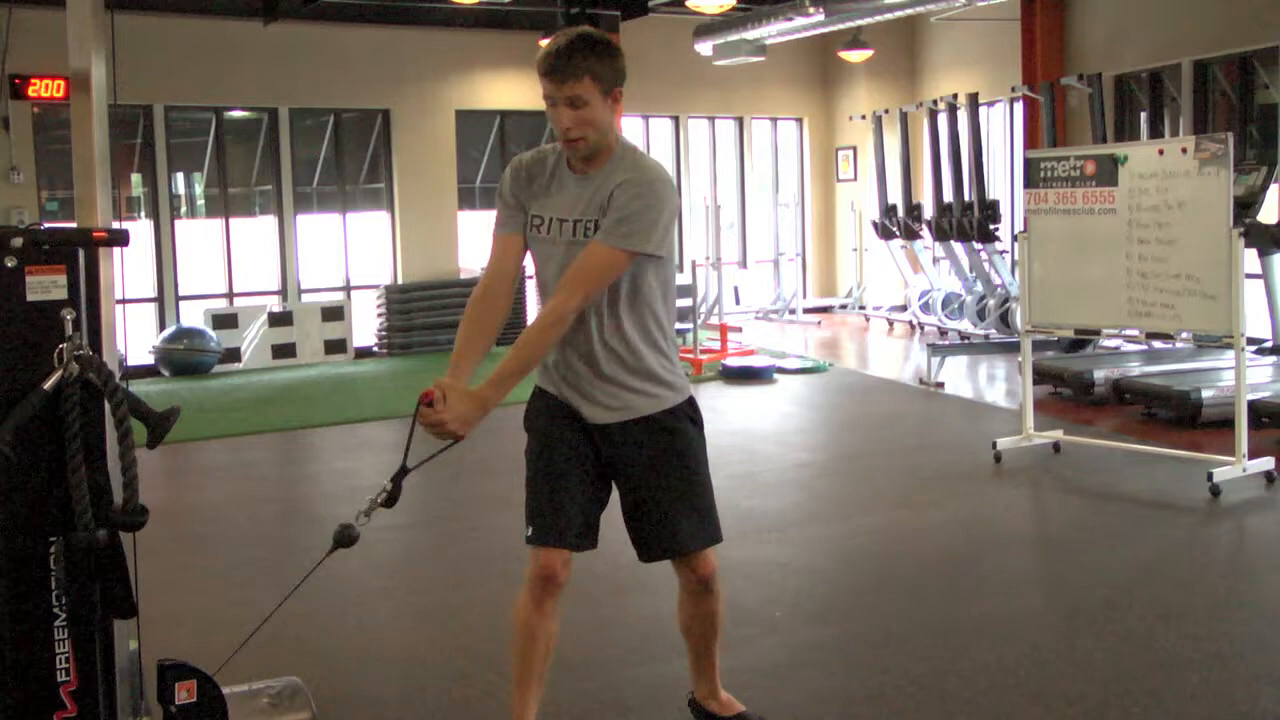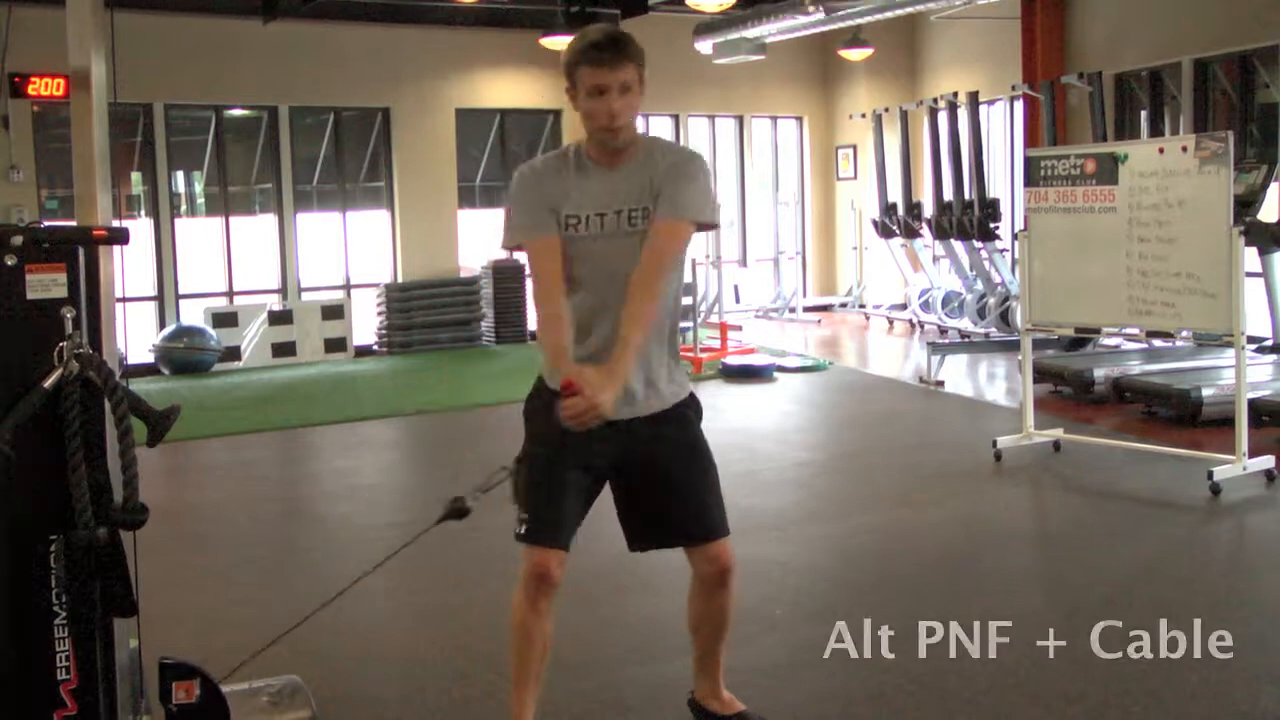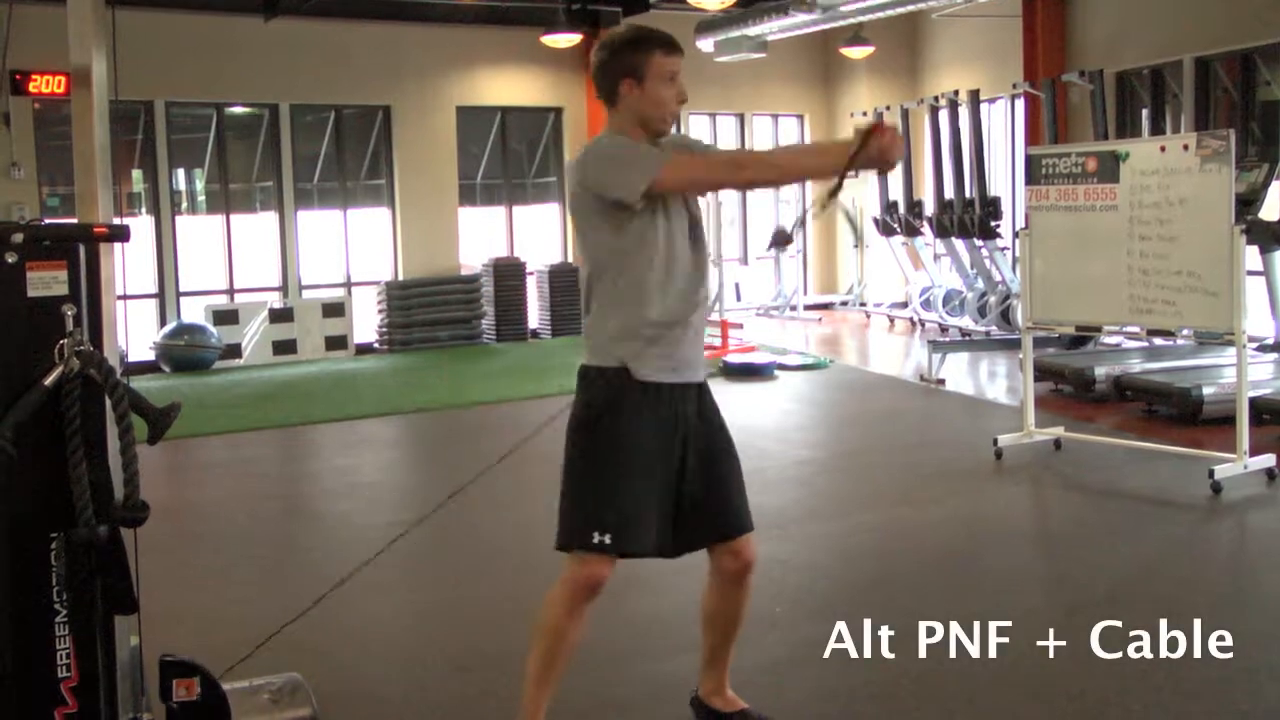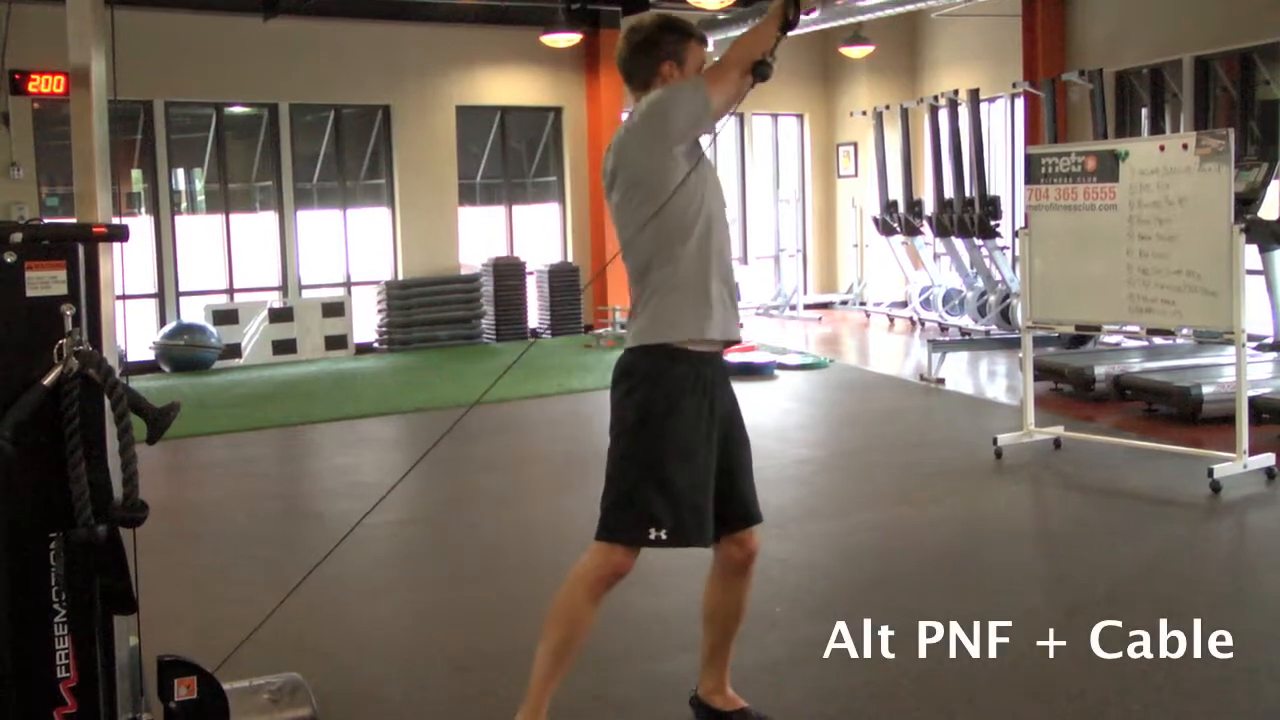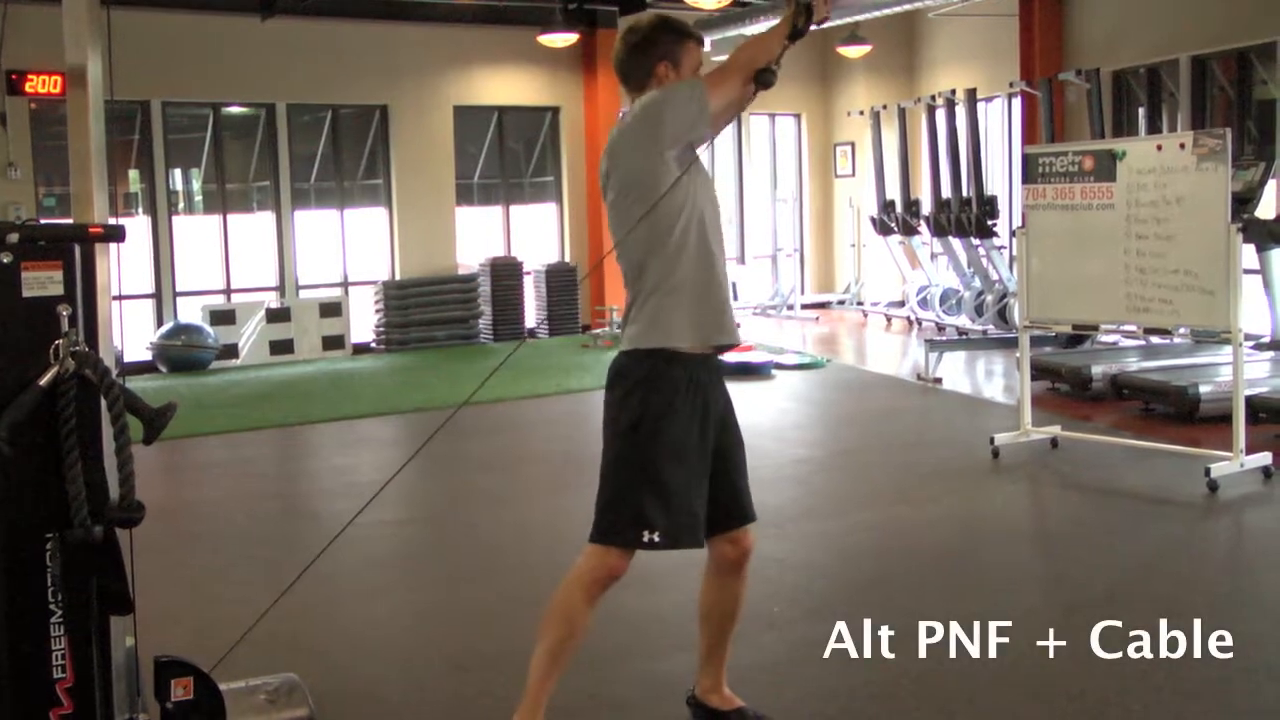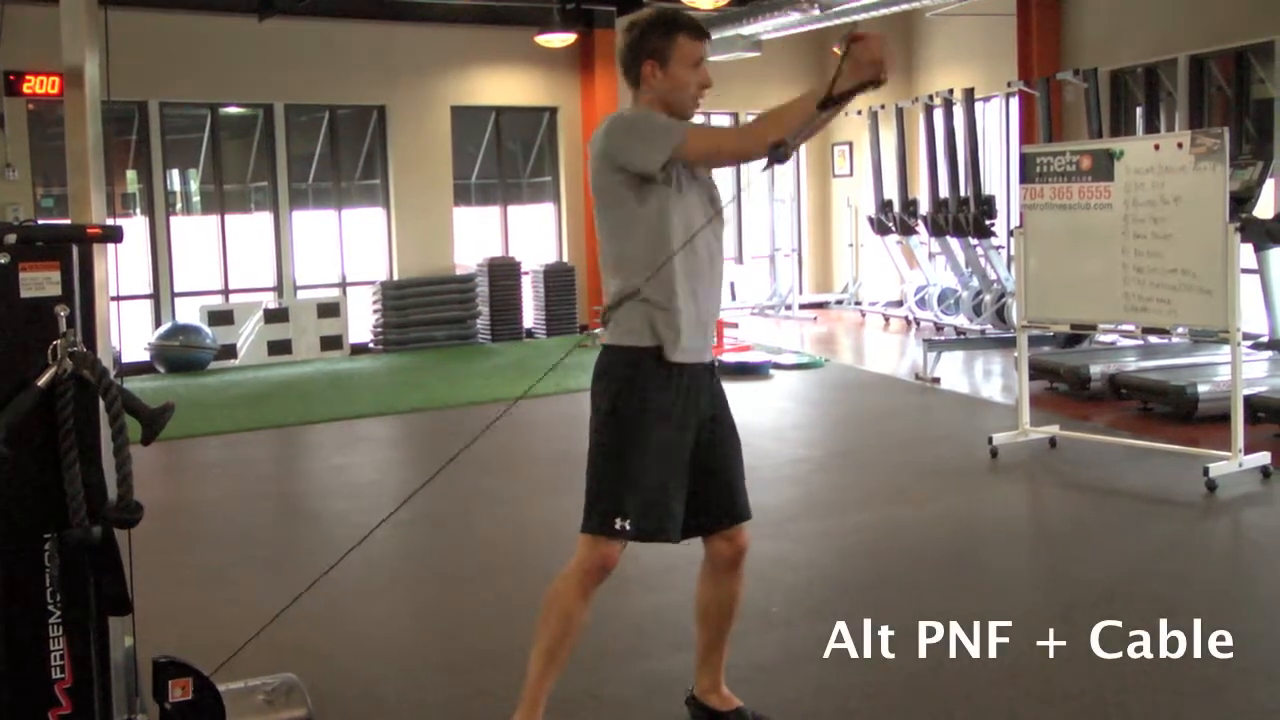
dt=0.3s
person 1, frame 1
left shoulder: (646, 187)
right shoulder: (525, 176)
left elbow: (569, 301)
right elbow: (499, 280)
left wrist: (484, 397)
right wrist: (452, 378)
left hip: (653, 408)
right hip: (563, 406)
left knee: (699, 568)
right knee: (547, 570)
person 1, frame 2
left shoulder: (680, 168)
right shoulder: (538, 180)
left elbow: (652, 274)
right elbow: (550, 287)
left wrist: (616, 373)
right wrist: (570, 373)
left hip: (658, 404)
right hip: (568, 403)
left knee: (715, 561)
right knee: (542, 570)
person 1, frame 3
left shoulder: (676, 151)
right shoulder: (598, 161)
left elbow: (752, 165)
right elbow: (722, 174)
left wrist: (845, 151)
right wrist: (847, 159)
left hip: (686, 386)
right hip: (622, 390)
left knee: (736, 556)
right knee: (589, 571)
person 1, frame 4
left shoulder: (665, 133)
right shoulder: (656, 122)
left elbow: (734, 79)
right elbow: (739, 60)
left hip: (704, 369)
right hip: (663, 374)
left knee: (739, 546)
right knee: (613, 557)
person 1, frame 5
left shoulder: (662, 137)
right shoulder: (648, 122)
left elbow: (736, 95)
right elbow: (741, 66)
left hip: (700, 371)
right hip: (657, 373)
left knee: (734, 545)
right knee: (607, 559)
person 1, frame 6
left shoulder: (682, 139)
right shoulder: (624, 133)
left elbow: (765, 138)
right elbow: (742, 144)
left wrist: (841, 82)
right wrist: (841, 82)
left hip: (696, 369)
right hip: (642, 369)
left knee: (729, 542)
right knee: (599, 552)
